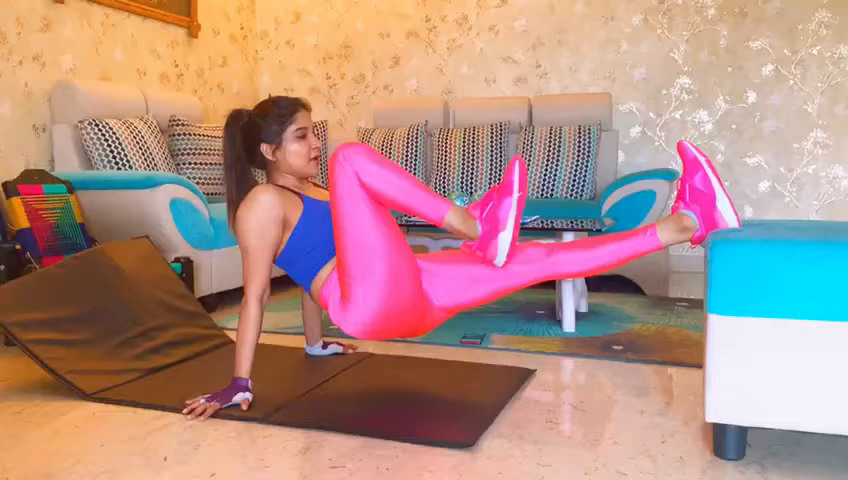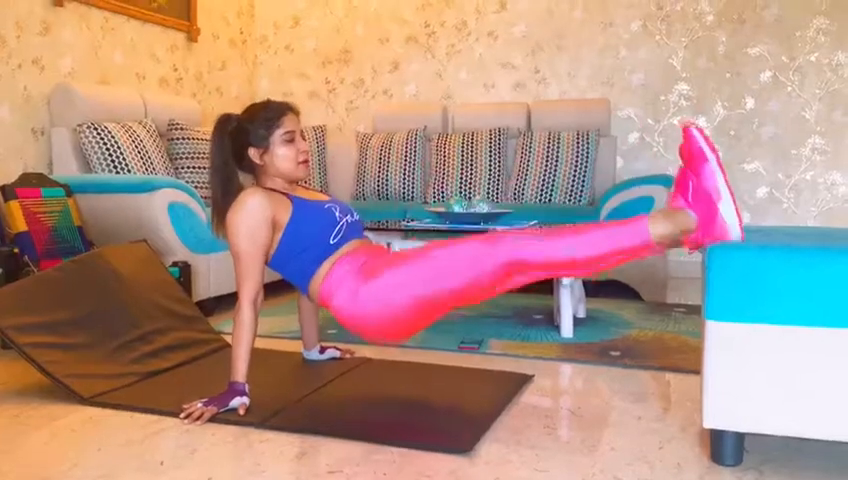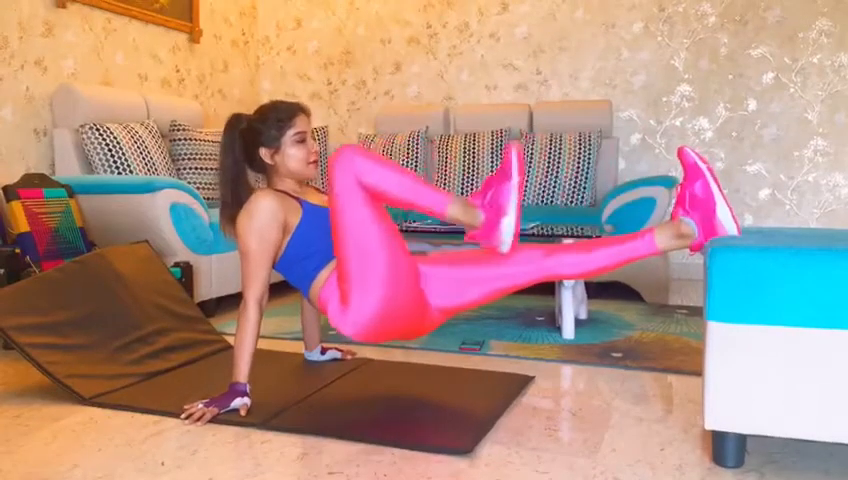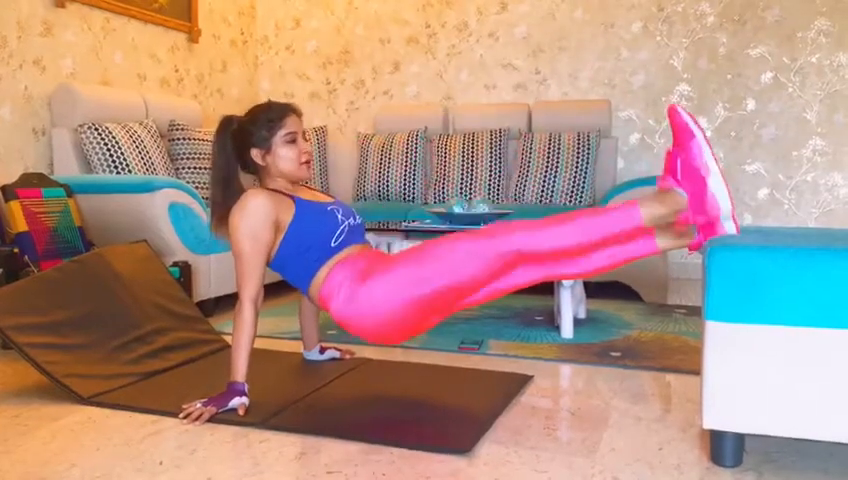
dt=0.7s
person 1, frame 1
left shoulder: (310, 192)
right shoulder: (263, 203)
right elbow: (255, 294)
left wrist: (316, 343)
right wrist: (238, 384)
left hip: (409, 291)
right hip: (375, 303)
left knee: (541, 257)
right knee: (353, 157)
left ankle: (686, 223)
right ankle: (473, 224)
person 1, frame 2
left shoulder: (301, 194)
right shoulder: (255, 206)
right elbow: (249, 297)
left wrist: (312, 347)
right wrist: (235, 388)
left hip: (399, 293)
right hip: (374, 297)
left knee: (529, 255)
right knee: (514, 247)
left ankle: (684, 228)
right ankle: (676, 218)
person 1, frame 3
left shoulder: (309, 197)
right shoulder: (264, 207)
right elbow: (253, 299)
left wrist: (315, 349)
right wrist: (237, 388)
left hip: (406, 293)
right hip: (374, 304)
left knee: (536, 259)
right knee: (350, 160)
left ankle: (684, 230)
right ankle: (475, 215)
person 1, frame 4
left shoulder: (305, 194)
right shoulder: (257, 207)
right elbow: (249, 298)
left wrist: (313, 346)
right wrist: (235, 388)
left hip: (400, 297)
right hip: (373, 300)
left knee: (536, 257)
right knee: (512, 236)
left ankle: (680, 228)
right ankle: (673, 201)
